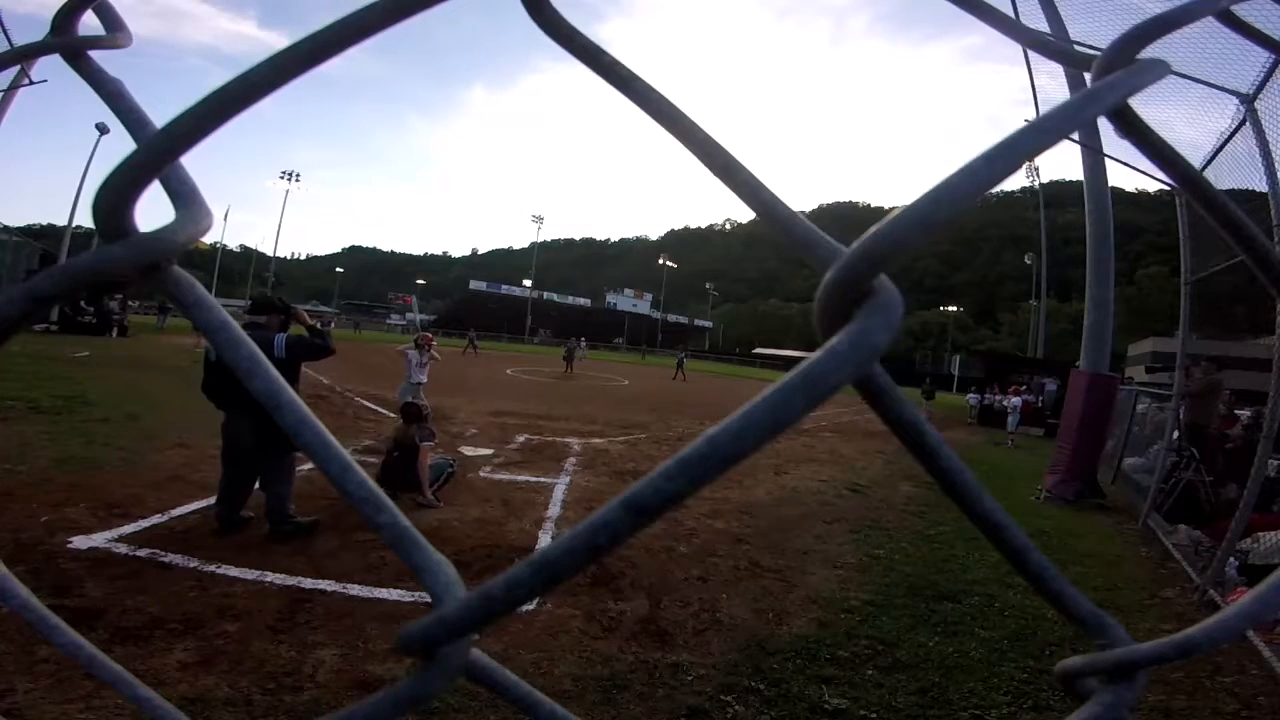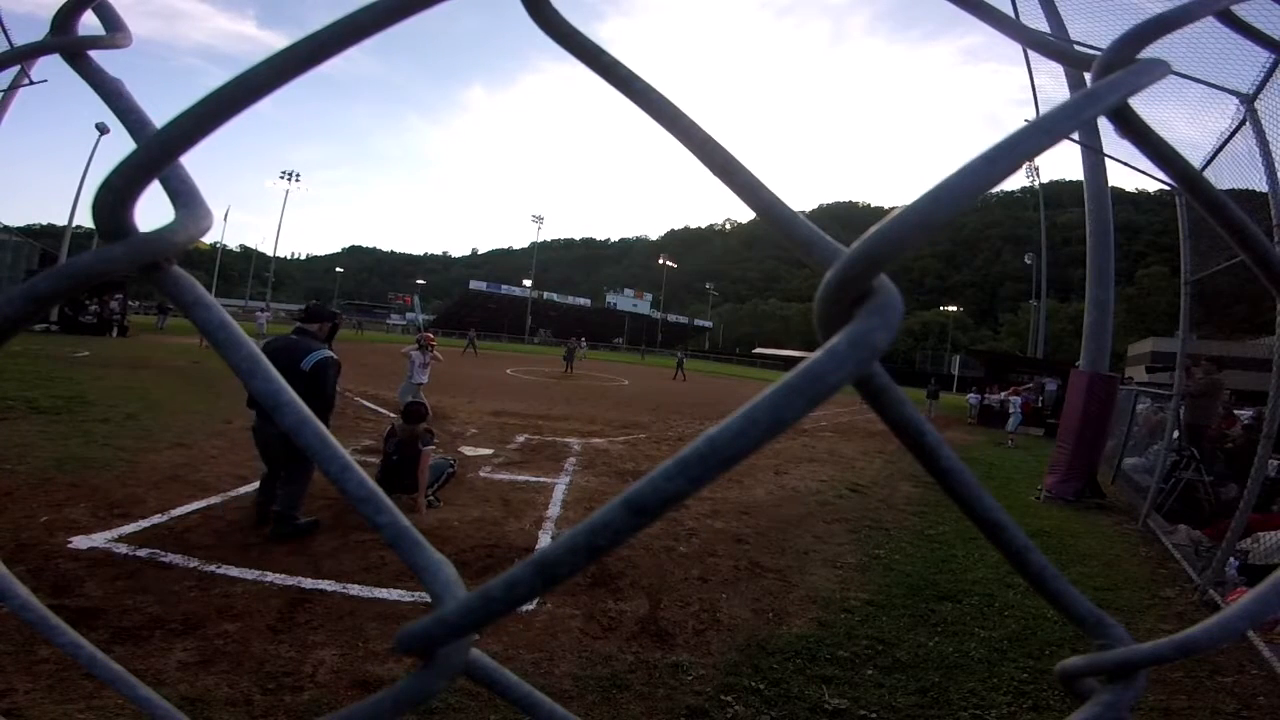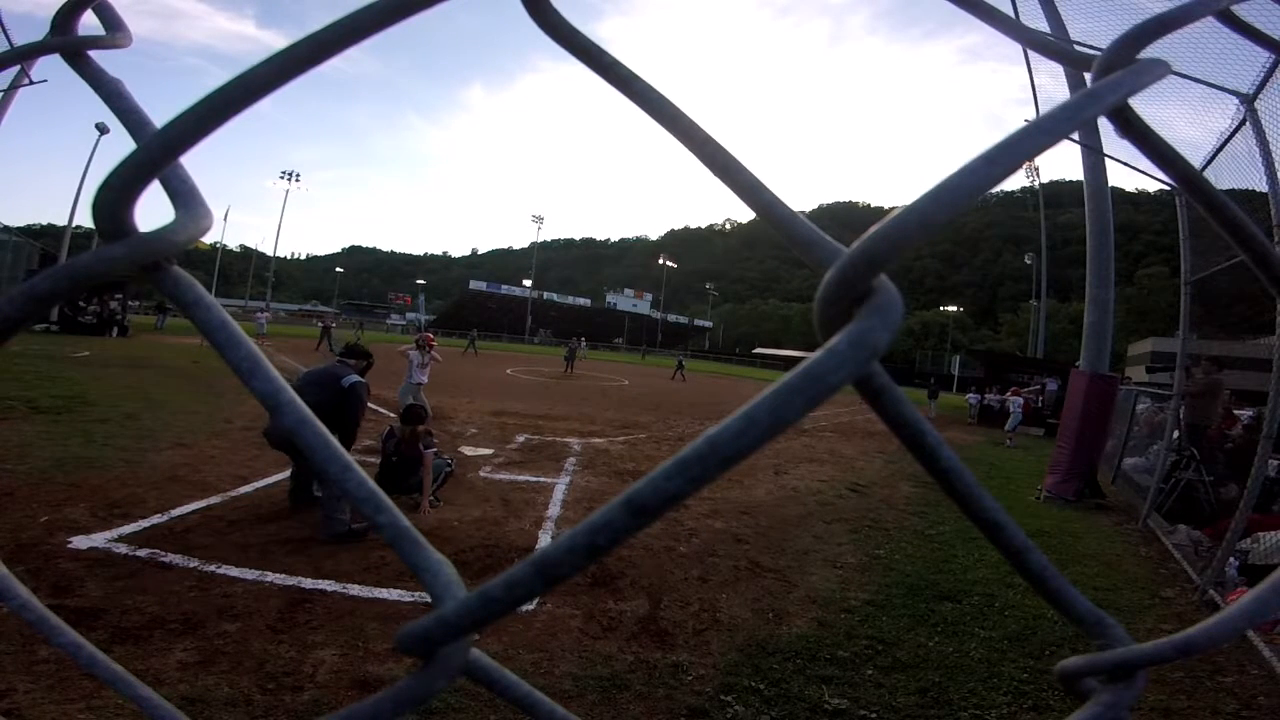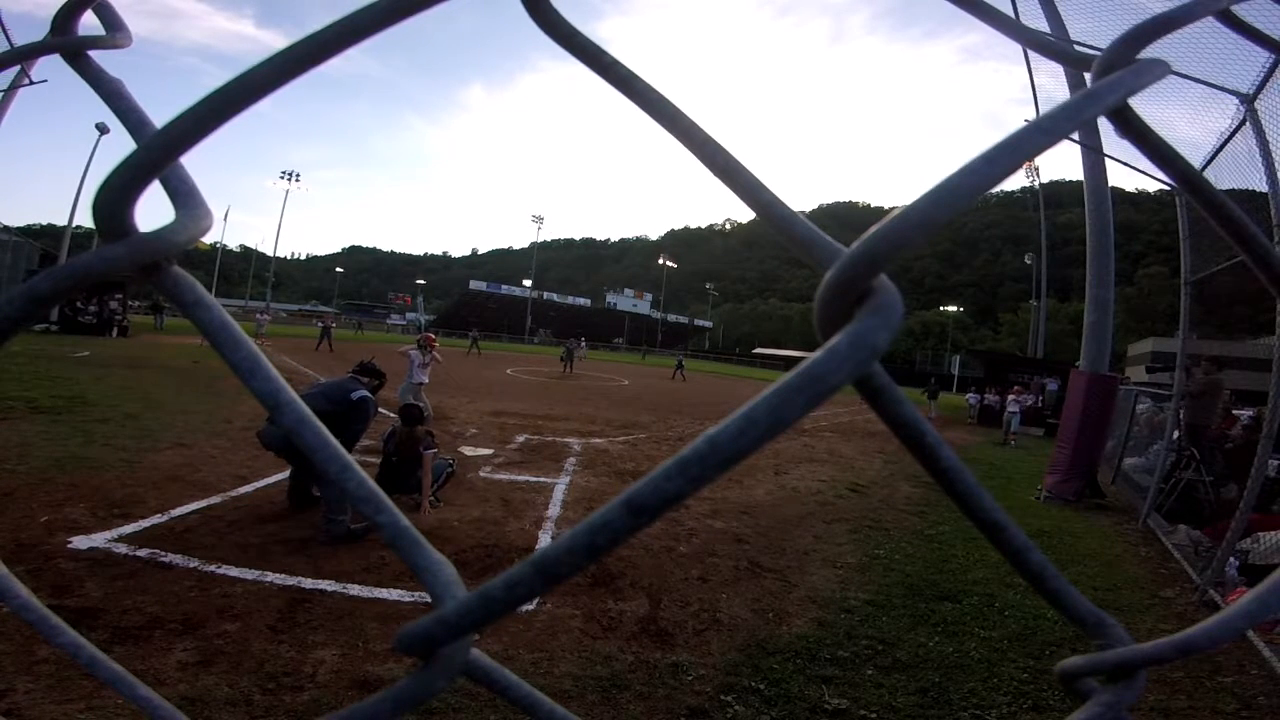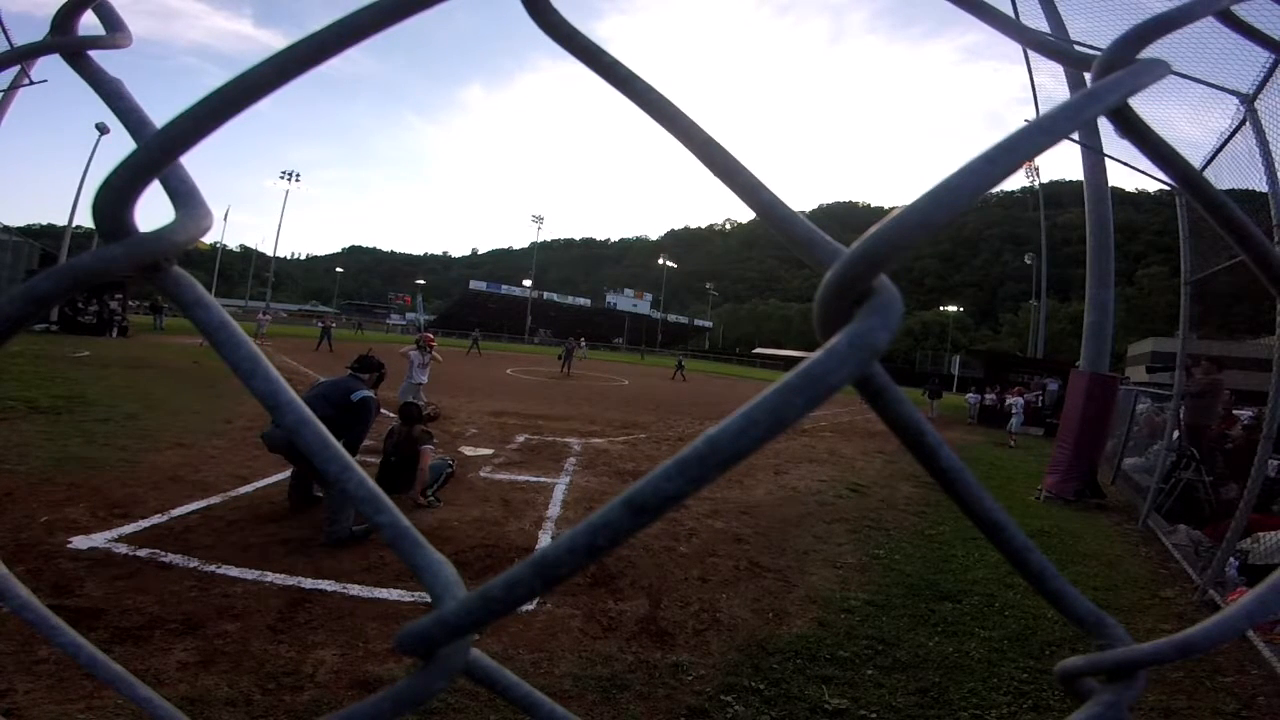
dt=1s
person 1, frame 1
right shoulder: (282, 343)
left elbow: (210, 387)
right elbow: (326, 347)
right wrist: (308, 323)
left hip: (235, 423)
right hip: (271, 426)
left knee: (235, 475)
right knee: (278, 476)
left ankle: (227, 518)
right ankle: (282, 523)
person 1, frame 2
left shoulder: (270, 345)
right shoulder: (322, 357)
right elbow: (323, 401)
left hip: (264, 424)
left knee: (274, 472)
right knee: (296, 476)
left ankle: (264, 511)
right ankle: (285, 522)
person 1, frame 3
left shoulder: (313, 372)
right shoulder: (355, 384)
right elbow: (351, 422)
right wrist: (343, 448)
left hip: (277, 426)
left knee: (305, 458)
left ankle: (301, 496)
right ankle: (338, 527)
person 1, frame 4
left shoulder: (328, 384)
right shoulder: (364, 400)
right elbow: (349, 439)
left hip: (271, 429)
left knee: (307, 458)
left ankle: (300, 497)
right ankle: (337, 530)
person 1, frame 5
left shoulder: (328, 383)
right shoulder: (366, 398)
right elbow: (353, 440)
left hip: (275, 432)
left knee: (309, 460)
left ankle: (300, 498)
right ankle: (339, 532)
